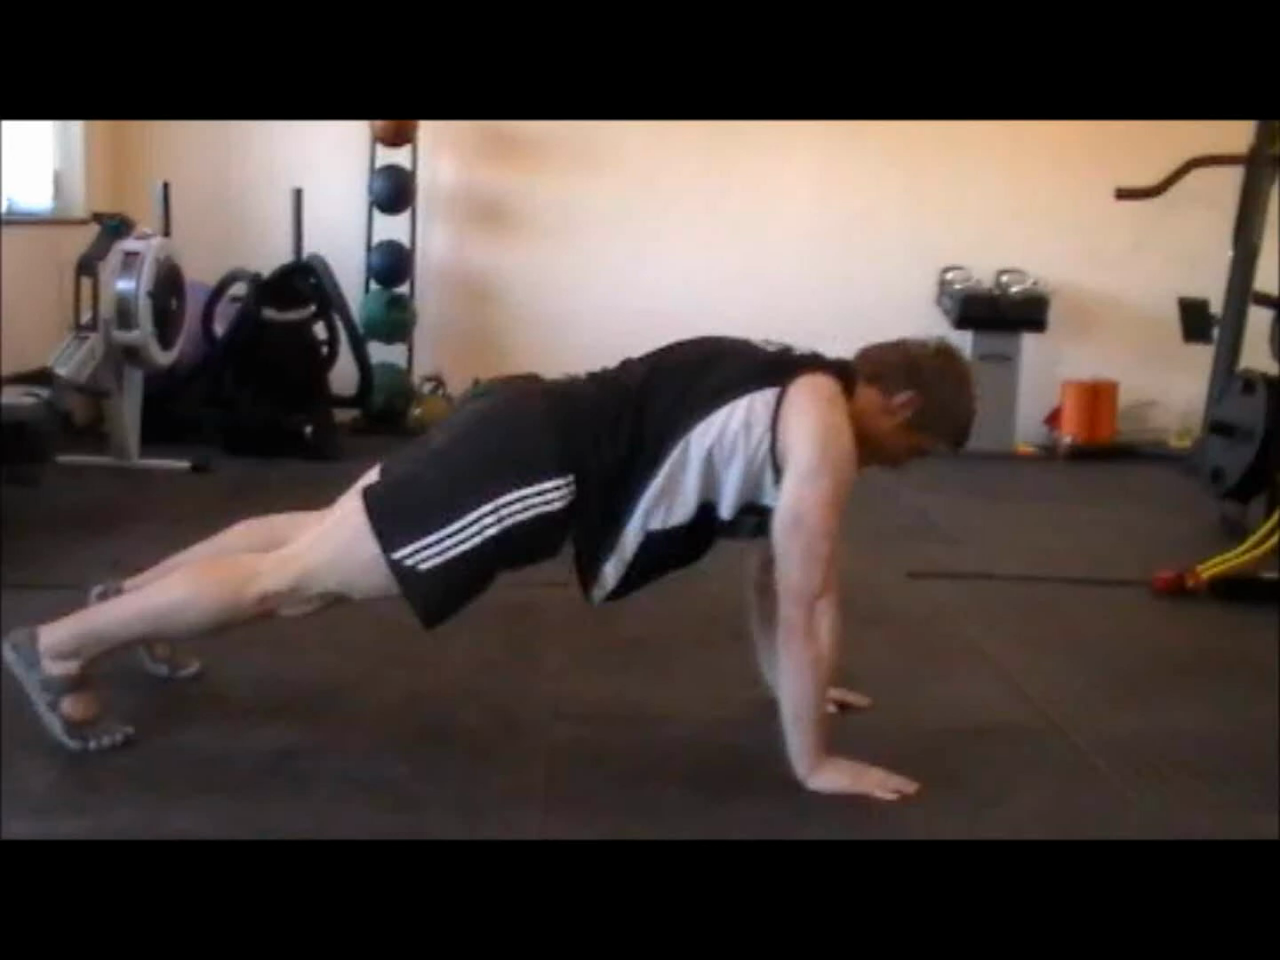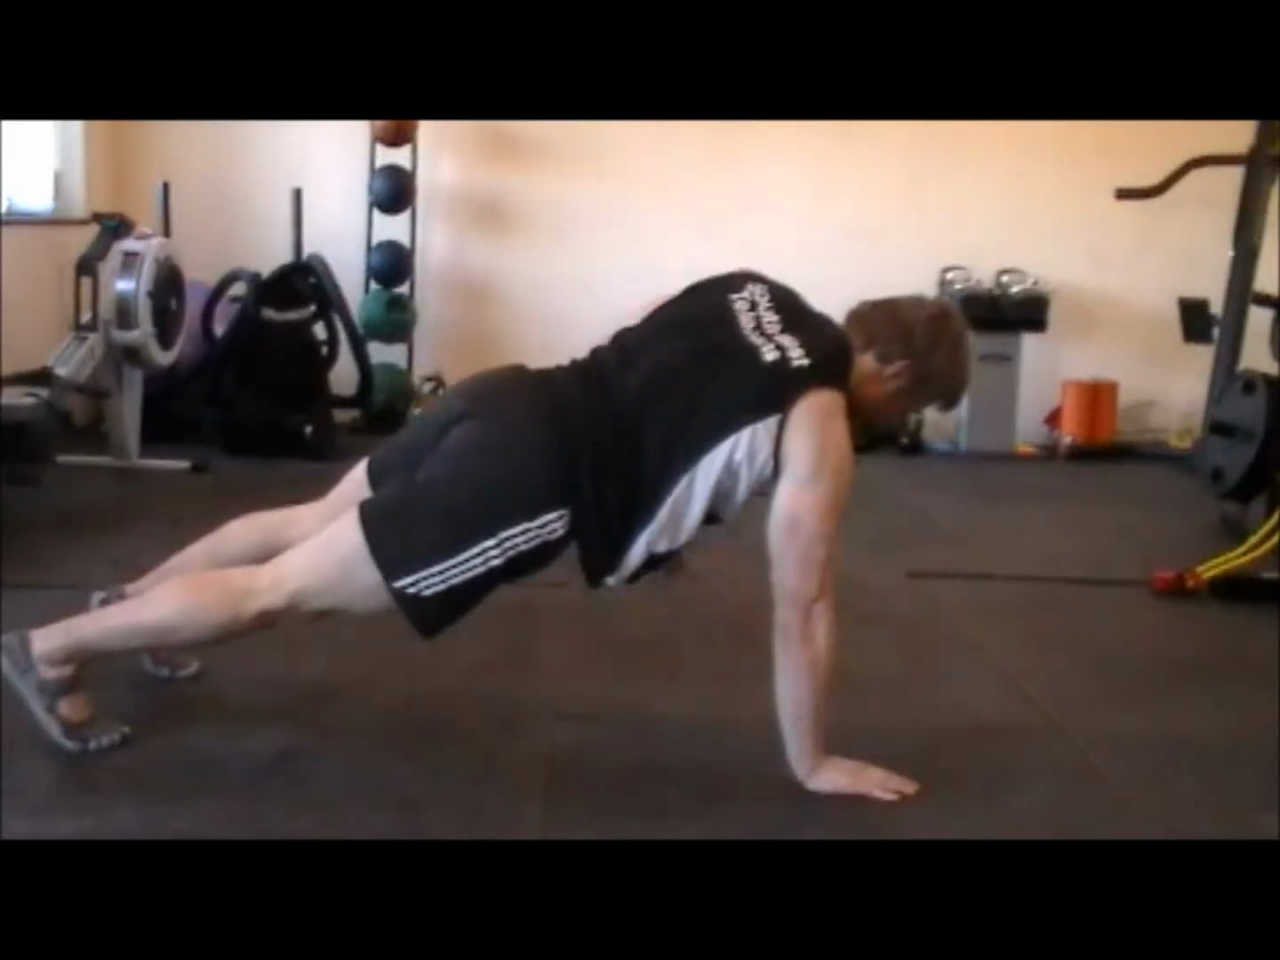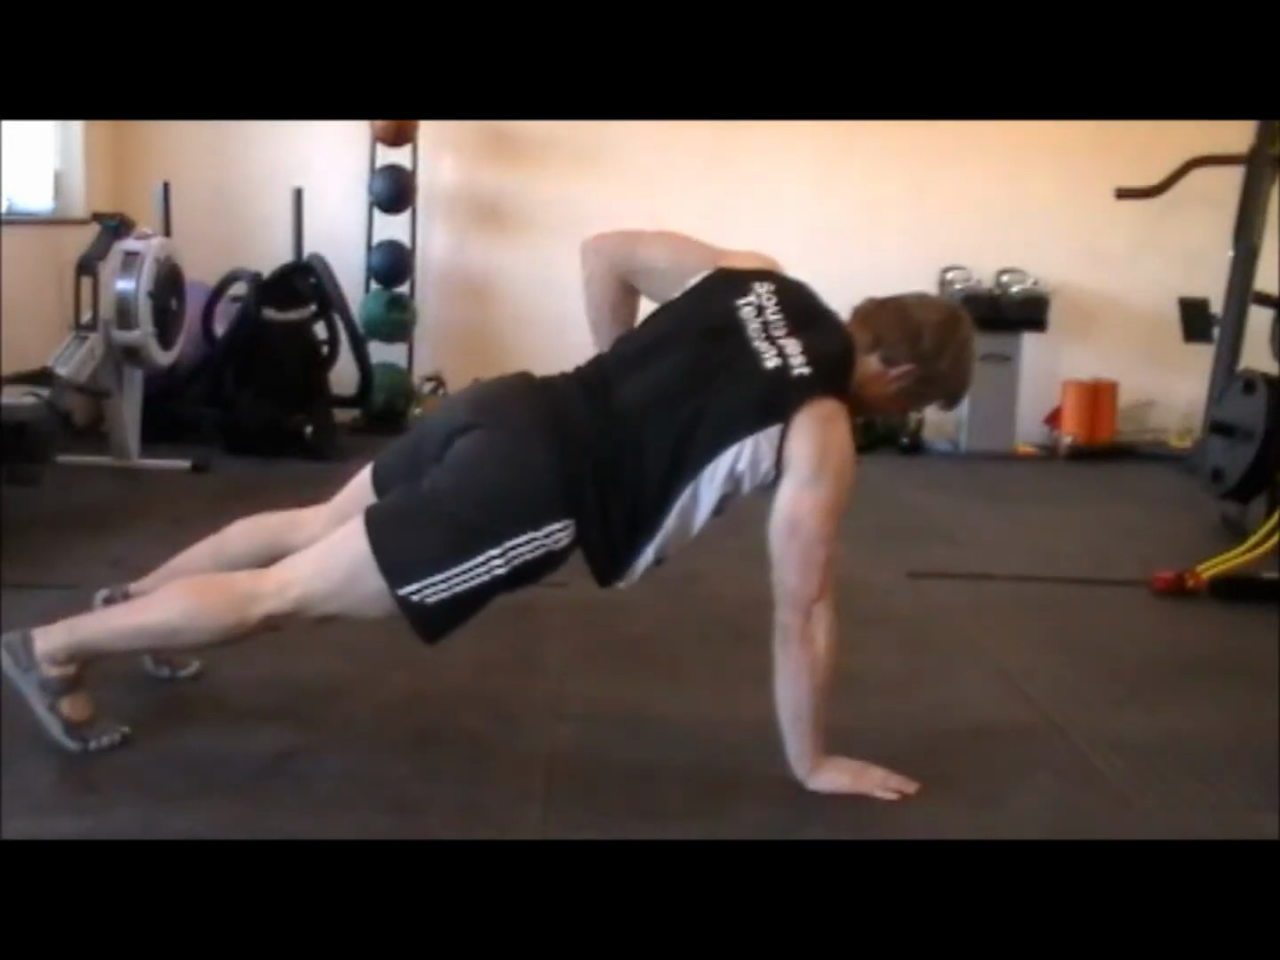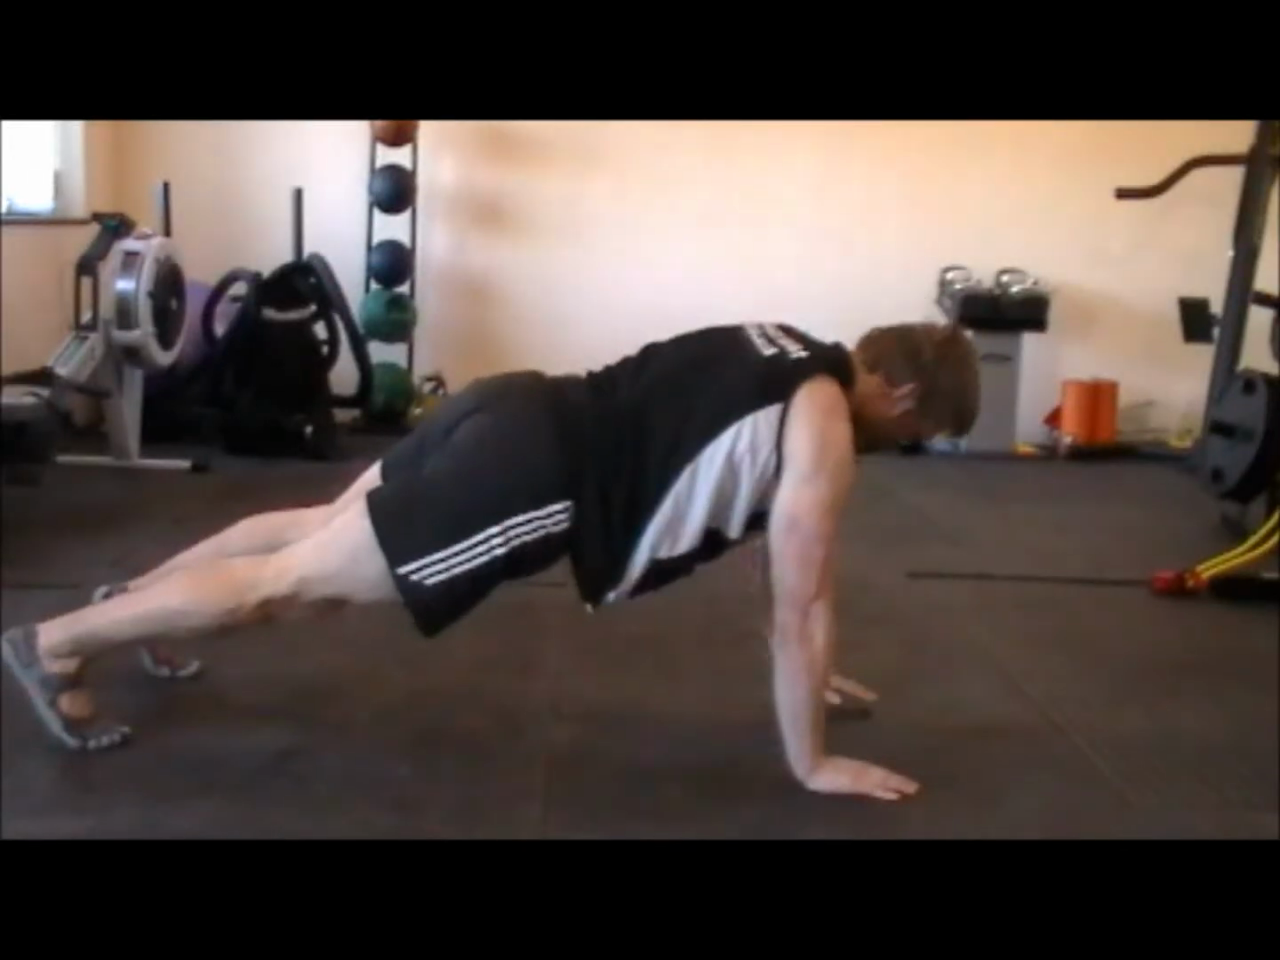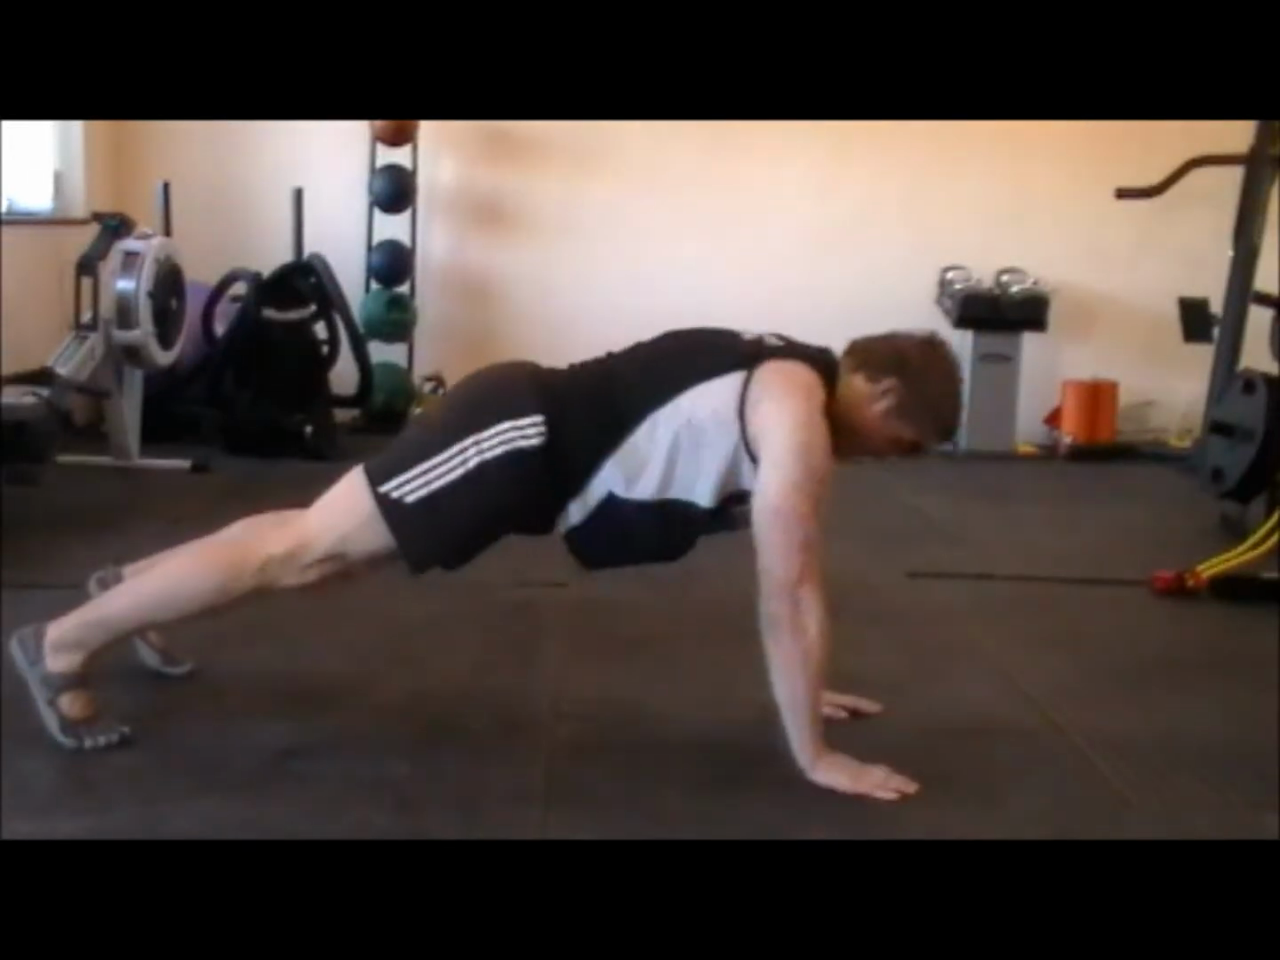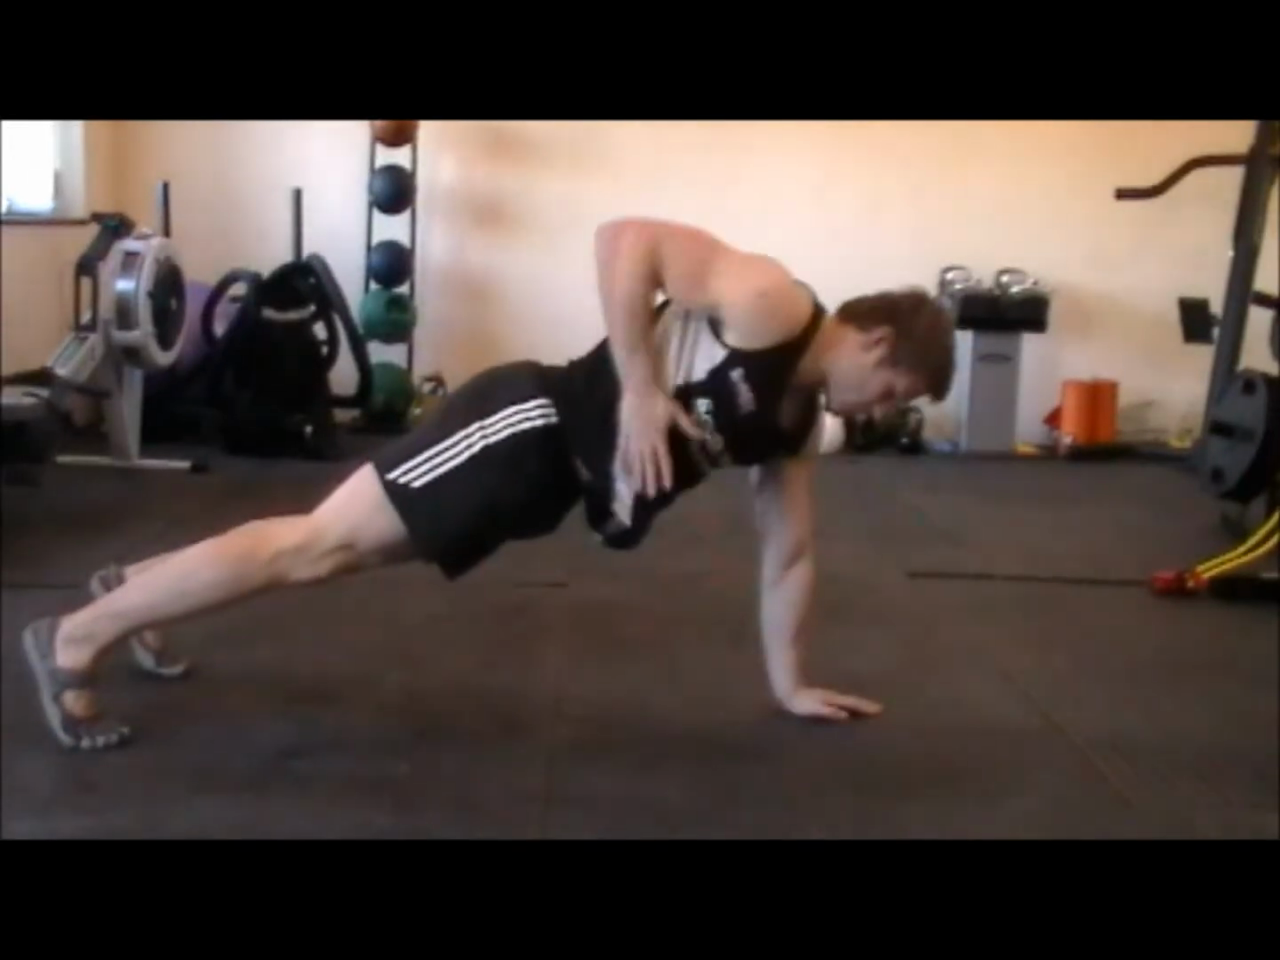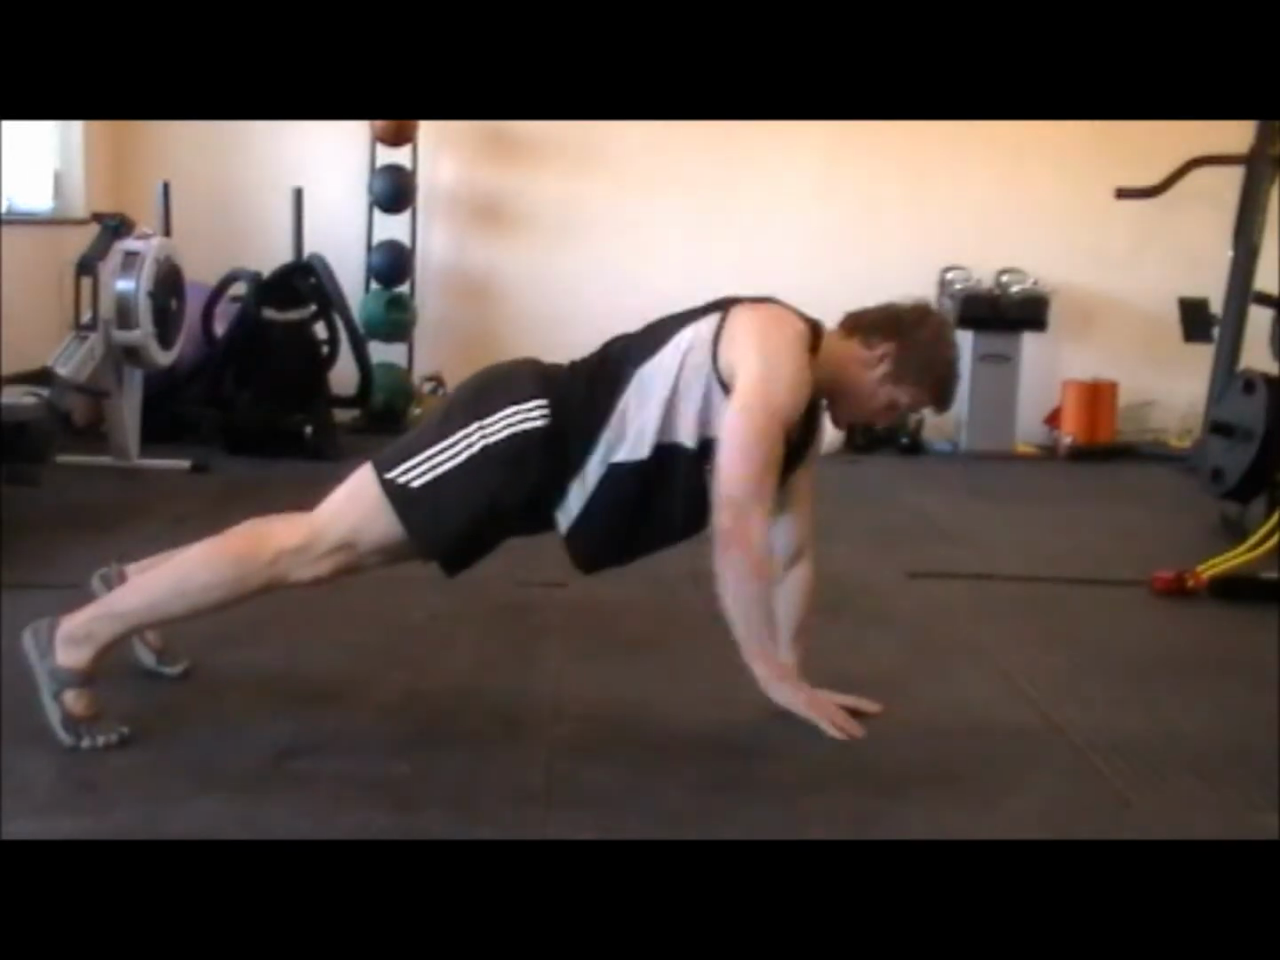
dt=0.5s
person 1, frame 1
left shoulder: (792, 390)
right shoulder: (828, 426)
left elbow: (770, 556)
right elbow: (809, 602)
left wrist: (784, 679)
right wrist: (813, 760)
left hip: (517, 421)
right hip: (532, 467)
left knee: (314, 531)
right knee: (292, 579)
left ankle: (127, 597)
person 1, frame 2
left shoulder: (759, 291)
right shoulder: (820, 424)
right elbow: (802, 608)
left wrist: (651, 514)
right wrist: (813, 764)
left hip: (501, 404)
right hip: (522, 480)
left knee: (310, 524)
right knee: (284, 591)
left ankle: (126, 599)
person 1, frame 3
left shoulder: (756, 273)
right shoulder: (822, 431)
left elbow: (599, 252)
right elbow: (801, 610)
right wrist: (813, 763)
left hip: (503, 409)
right hip: (524, 487)
left knee: (315, 527)
right knee: (288, 595)
left ankle: (136, 592)
person 1, frame 4
left shoulder: (789, 359)
right shoulder: (826, 428)
left elbow: (736, 475)
right elbow: (801, 605)
left wrist: (807, 669)
right wrist: (812, 761)
left hip: (513, 412)
right hip: (530, 477)
left knee: (319, 525)
right knee: (291, 582)
left ankle: (132, 594)
person 1, frame 5
left shoulder: (795, 403)
right shoulder: (798, 405)
left elbow: (792, 572)
right elbow: (790, 593)
left wrist: (805, 691)
right wrist: (814, 749)
left hip: (534, 456)
right hip: (515, 435)
left knee: (319, 536)
right knee: (303, 551)
left ankle: (127, 582)
person 1, frame 6
left shoulder: (799, 414)
right shoulder: (770, 302)
left elbow: (787, 550)
right elbow: (622, 242)
left wrist: (789, 683)
right wrist: (641, 391)
left hip: (553, 478)
right hip: (523, 427)
left knee: (334, 554)
right knee: (311, 547)
left ankle: (130, 588)
right ankle: (72, 640)
person 1, frame 7
left shoulder: (804, 406)
right shoulder: (778, 347)
left elbow: (785, 544)
right elbow: (734, 515)
left wrist: (789, 668)
right wrist: (774, 669)
left hip: (548, 472)
right hip: (519, 426)
left knee: (336, 548)
right knee: (311, 546)
left ankle: (135, 573)
right ankle: (71, 641)
